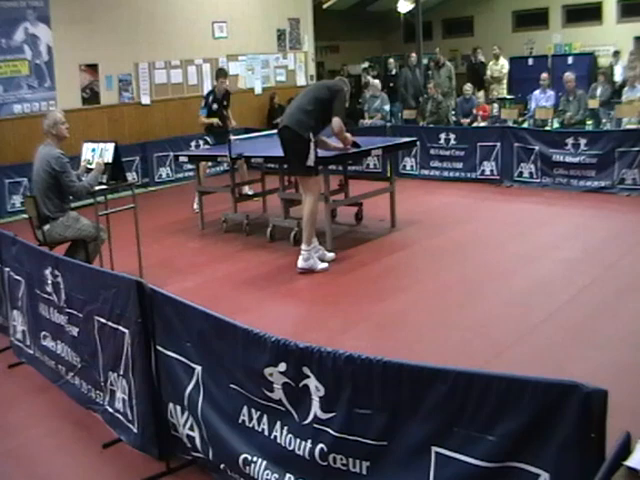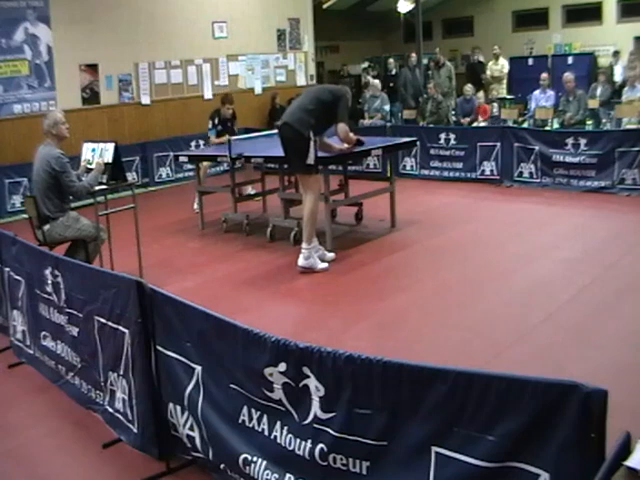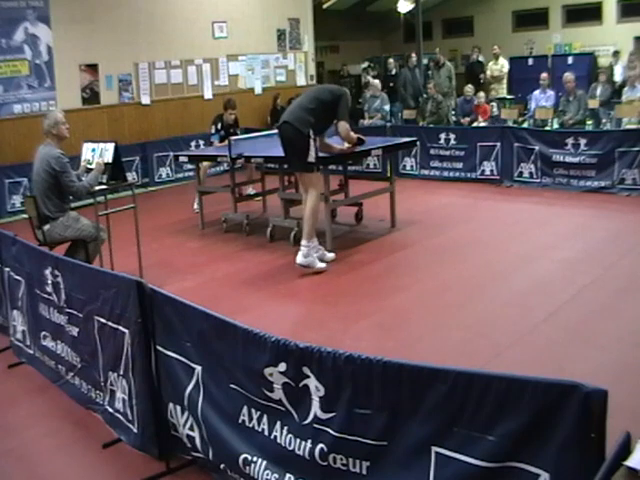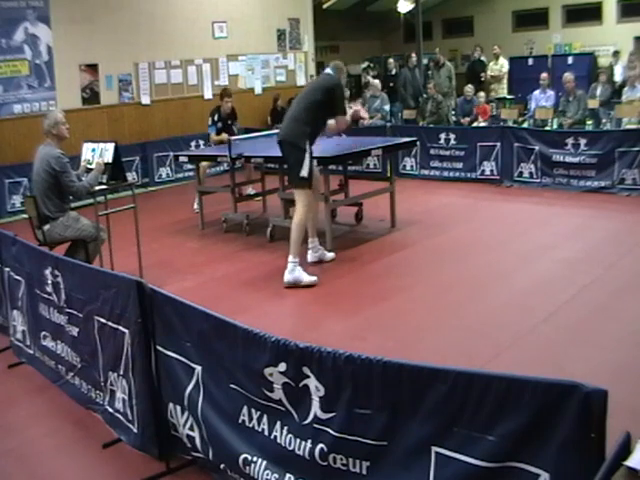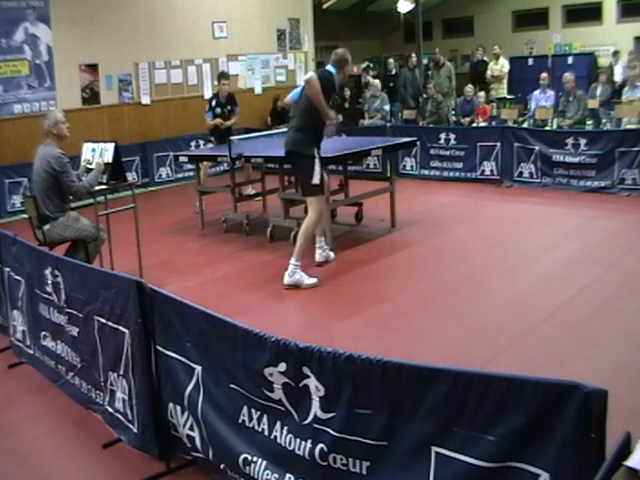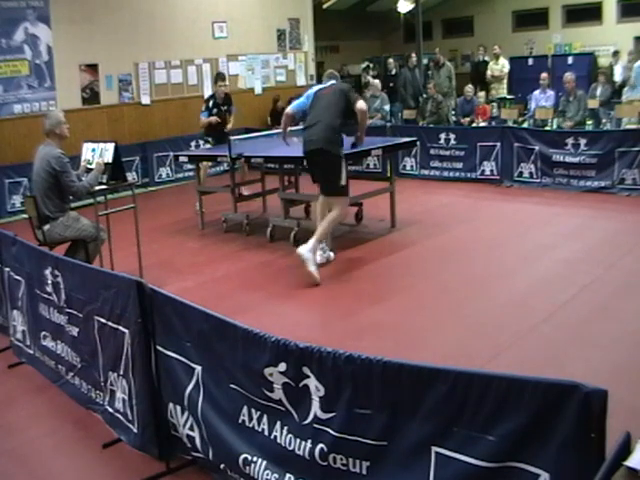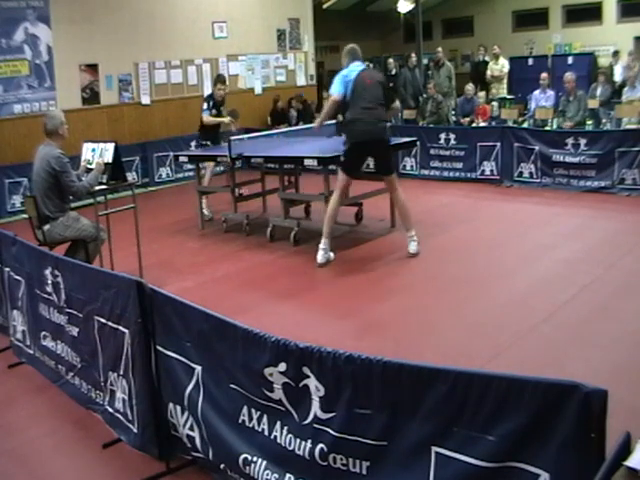
dt=0.4s
person 1, frame 1
left shoulder: (321, 90)
right shoulder: (340, 90)
left elbow: (316, 138)
right elbow: (337, 127)
left wrist: (337, 146)
right wrist: (346, 139)
left hip: (286, 129)
right hip: (299, 131)
left knee: (308, 190)
right knee: (312, 192)
left ankle: (313, 247)
right ankle: (306, 256)
person 1, frame 2
left shoulder: (323, 95)
right shoulder: (342, 95)
left elbow: (319, 142)
right elbow: (343, 133)
left wrist: (341, 148)
right wrist: (352, 139)
left hip: (287, 127)
right hip: (299, 130)
left knee: (308, 190)
right knee: (312, 190)
left ankle: (313, 247)
right ankle: (306, 255)
person 1, frame 3
left shoulder: (323, 95)
right shoulder: (341, 94)
left elbow: (320, 144)
right elbow: (344, 131)
left wrist: (342, 149)
right wrist: (353, 139)
left hip: (286, 127)
right hip: (299, 129)
left knee: (308, 189)
right knee: (313, 190)
left ankle: (314, 248)
right ankle: (305, 252)
person 1, frame 4
left shoulder: (319, 82)
right shoulder: (336, 84)
left elbow: (324, 120)
right elbow: (339, 126)
left wrist: (346, 114)
right wrist: (349, 116)
left hip: (290, 136)
right hip: (297, 139)
left knee: (314, 185)
right knee: (304, 203)
left ankle: (314, 248)
right ankle: (293, 269)
person 1, frame 5
left shoulder: (317, 78)
right shoulder: (327, 75)
right elbow: (309, 78)
right wrist: (326, 112)
left hip: (295, 143)
right hip: (304, 146)
left knee: (322, 188)
right knee: (316, 209)
left ankle: (321, 248)
right ankle: (293, 271)
person 1, frame 6
left shoulder: (313, 91)
right shoulder: (345, 89)
left elbow: (288, 113)
right elbow: (362, 110)
left wrist: (284, 133)
right wrist: (361, 133)
left hip: (310, 145)
right hip: (329, 145)
left knee: (326, 194)
right knee: (340, 208)
left ankle: (322, 249)
right ankle: (310, 247)
person 1, frame 7
left shoulder: (344, 75)
right shoulder: (376, 75)
left elbow: (335, 99)
right elbow: (395, 106)
left wrist: (320, 120)
left hip: (358, 137)
right hip: (380, 134)
left knee: (339, 192)
right knee: (394, 188)
left ankle: (324, 249)
right ankle: (412, 240)
person 2, frame 1
left shoulder: (43, 151)
right shoulder: (56, 156)
right elbow: (78, 192)
left wrist: (81, 171)
right wrist: (96, 172)
left hip: (46, 220)
right hip: (55, 224)
left knee: (88, 230)
right knee: (99, 233)
person 2, frame 2
left shoulder: (43, 151)
right shoulder: (56, 156)
right elbow: (78, 192)
left wrist: (81, 171)
right wrist: (96, 172)
left hip: (45, 220)
right hip: (55, 223)
left knee: (88, 230)
right knee: (99, 233)
person 2, frame 3
left shoulder: (43, 151)
right shoulder: (56, 156)
right elbow: (77, 192)
left wrist: (81, 172)
right wrist: (96, 172)
left hip: (45, 221)
right hip: (55, 224)
left knee: (88, 230)
right knee: (98, 233)
person 2, frame 4
left shoulder: (43, 151)
right shoulder: (56, 156)
right elbow: (77, 191)
left wrist: (81, 171)
right wrist: (96, 172)
left hip: (45, 220)
right hip: (55, 224)
left knee: (88, 230)
right knee: (98, 233)
person 2, frame 5
left shoulder: (43, 150)
right shoulder: (56, 156)
right elbow: (77, 191)
left wrist: (81, 171)
right wrist: (96, 172)
left hip: (45, 221)
right hip: (54, 224)
left knee: (88, 230)
right knee: (98, 233)
person 2, frame 6
left shoulder: (43, 151)
right shoulder: (56, 156)
right elbow: (77, 191)
left wrist: (81, 171)
right wrist: (96, 172)
left hip: (45, 220)
right hip: (54, 224)
left knee: (88, 230)
right knee: (98, 233)
person 2, frame 7
left shoulder: (43, 150)
right shoulder: (56, 156)
right elbow: (77, 192)
left wrist: (81, 171)
right wrist: (96, 172)
left hip: (45, 221)
right hip: (54, 225)
left knee: (88, 230)
right knee: (98, 233)
person 3, frame 1
left shoulder: (227, 94)
right shoulder: (209, 97)
right elbow: (201, 120)
left wrist: (231, 120)
right wrist: (211, 120)
left hip: (225, 134)
right hip: (211, 135)
left knee: (240, 159)
right knee: (203, 164)
left ankle: (245, 188)
right ankle: (197, 198)
person 3, frame 2
left shoulder: (232, 114)
right shoulder: (214, 117)
right elbow: (212, 141)
left wrist: (232, 137)
right wrist: (222, 139)
right hip: (216, 145)
right knee: (204, 165)
left ankle: (247, 188)
right ankle: (197, 199)
person 3, frame 3
left shoulder: (235, 120)
right shoulder: (217, 122)
right elbow: (215, 145)
right wrist: (225, 144)
right knee: (204, 166)
left ankle: (248, 189)
right ankle: (198, 199)
person 3, frame 4
left shoulder: (232, 111)
right shoulder: (214, 114)
left elbow: (235, 128)
right elbow: (212, 138)
left wrist: (233, 133)
right wrist: (220, 137)
left hip: (229, 143)
right hip: (216, 144)
right knee: (204, 165)
left ankle: (248, 189)
right ankle: (198, 199)
person 3, frame 5
left shoulder: (232, 98)
right shoulder: (212, 101)
right elbow: (207, 125)
left wrist: (228, 123)
right wrist: (214, 122)
left hip: (229, 136)
right hip: (214, 138)
right knee: (205, 164)
left ankle: (248, 189)
person 3, frame 6
left shoulder: (228, 98)
right shoulder: (209, 102)
right elbow: (201, 124)
left wrist: (231, 124)
right wrist: (209, 120)
left hip: (225, 138)
right hip: (211, 138)
left knee: (243, 163)
right knee: (205, 165)
left ankle: (240, 190)
person 3, frame 7
left shoulder: (221, 100)
right shoulder: (208, 100)
right elbow: (205, 120)
left wrist: (230, 124)
right wrist: (223, 120)
left hip: (217, 138)
right hip: (206, 139)
right knee: (210, 166)
right ankle: (203, 204)
